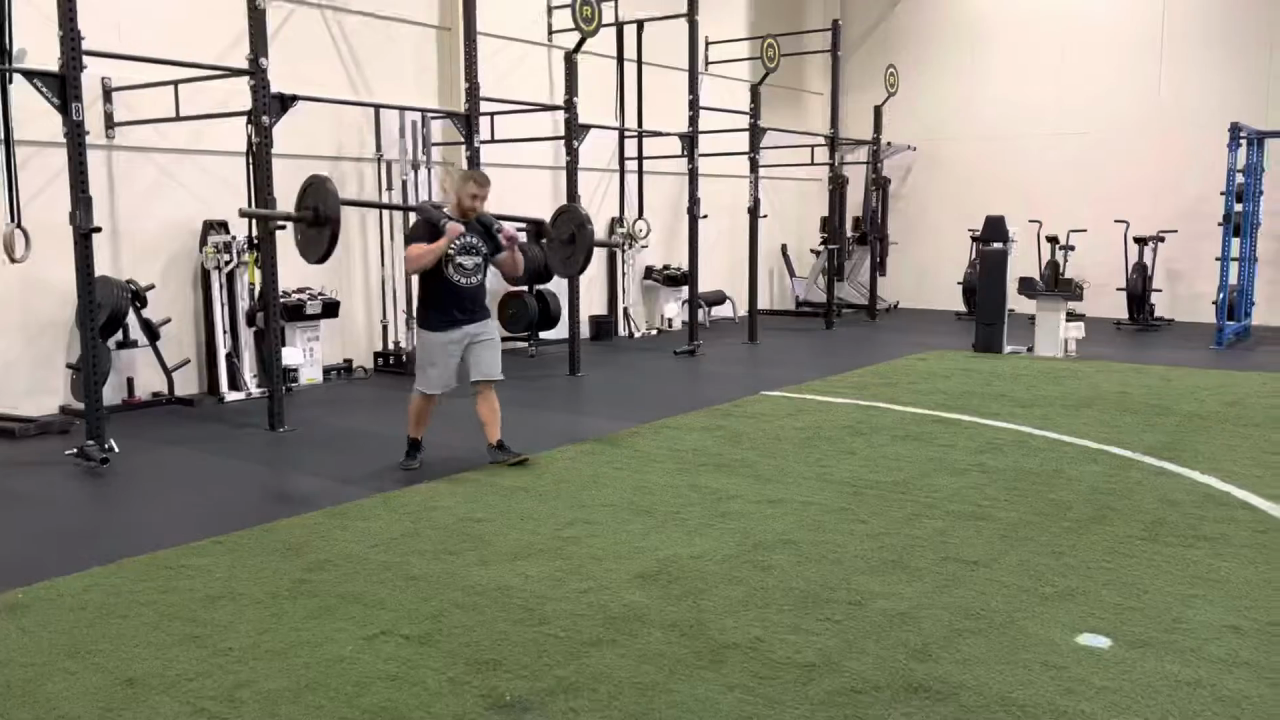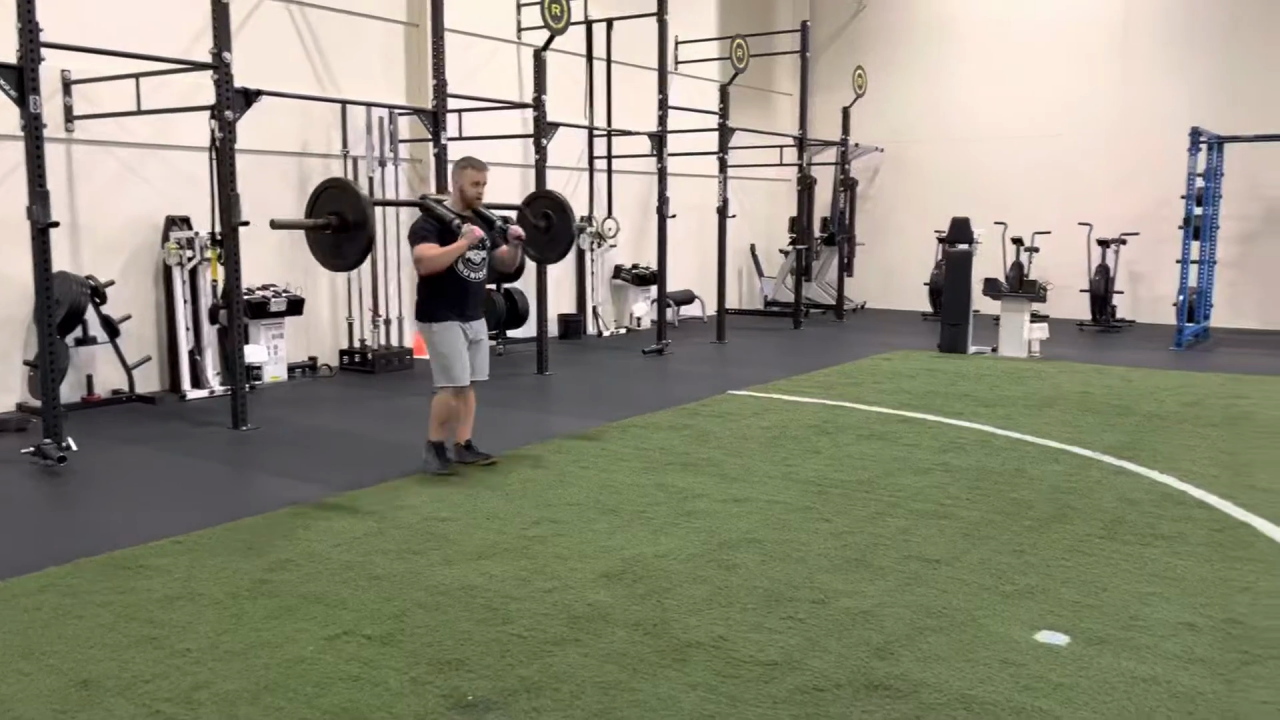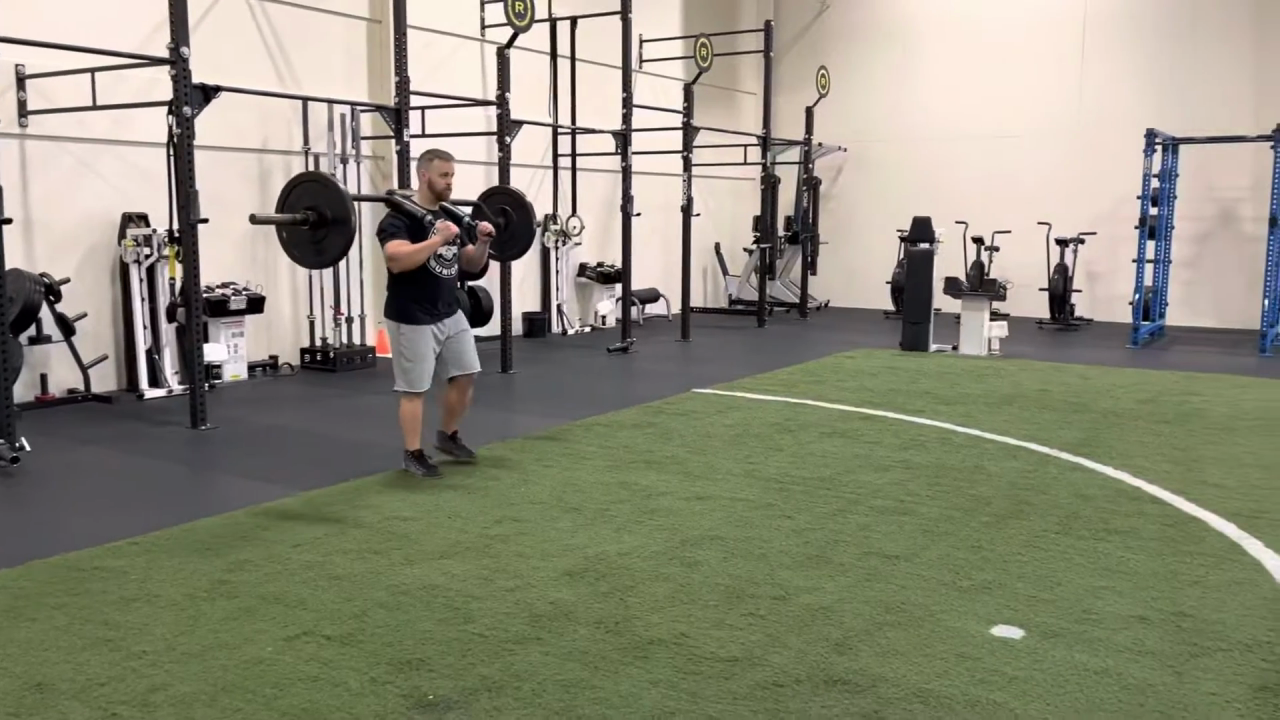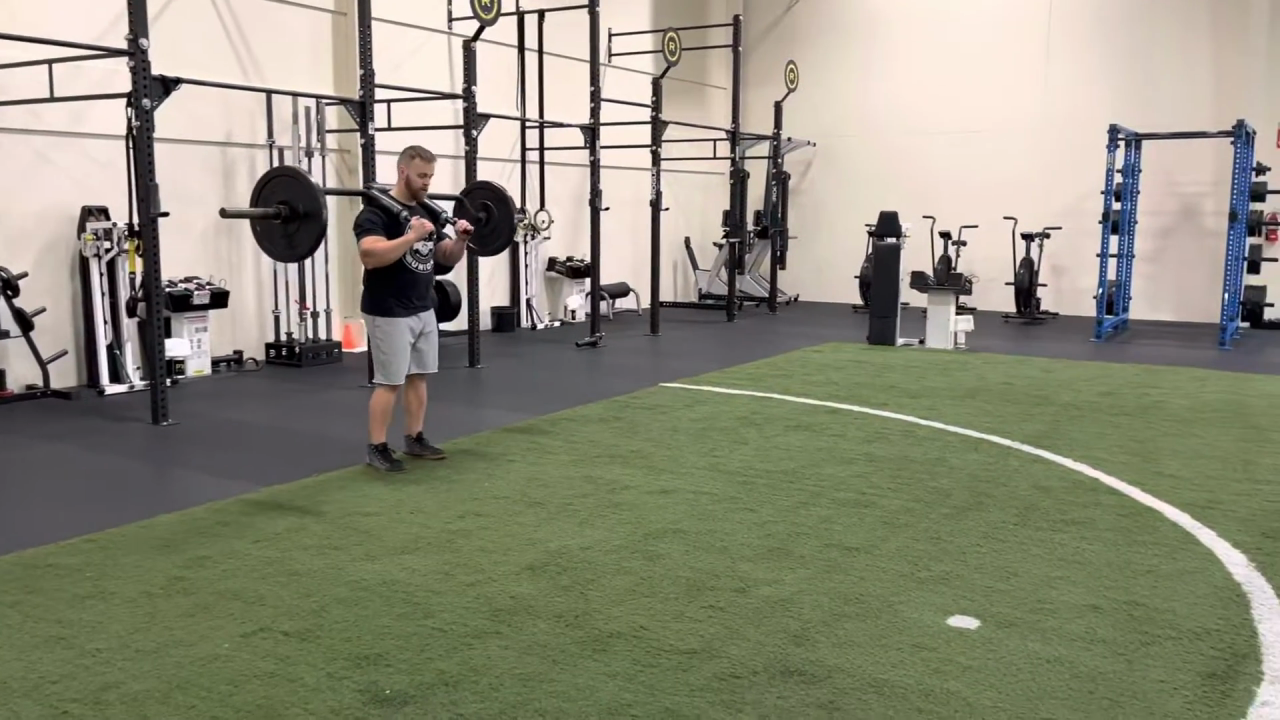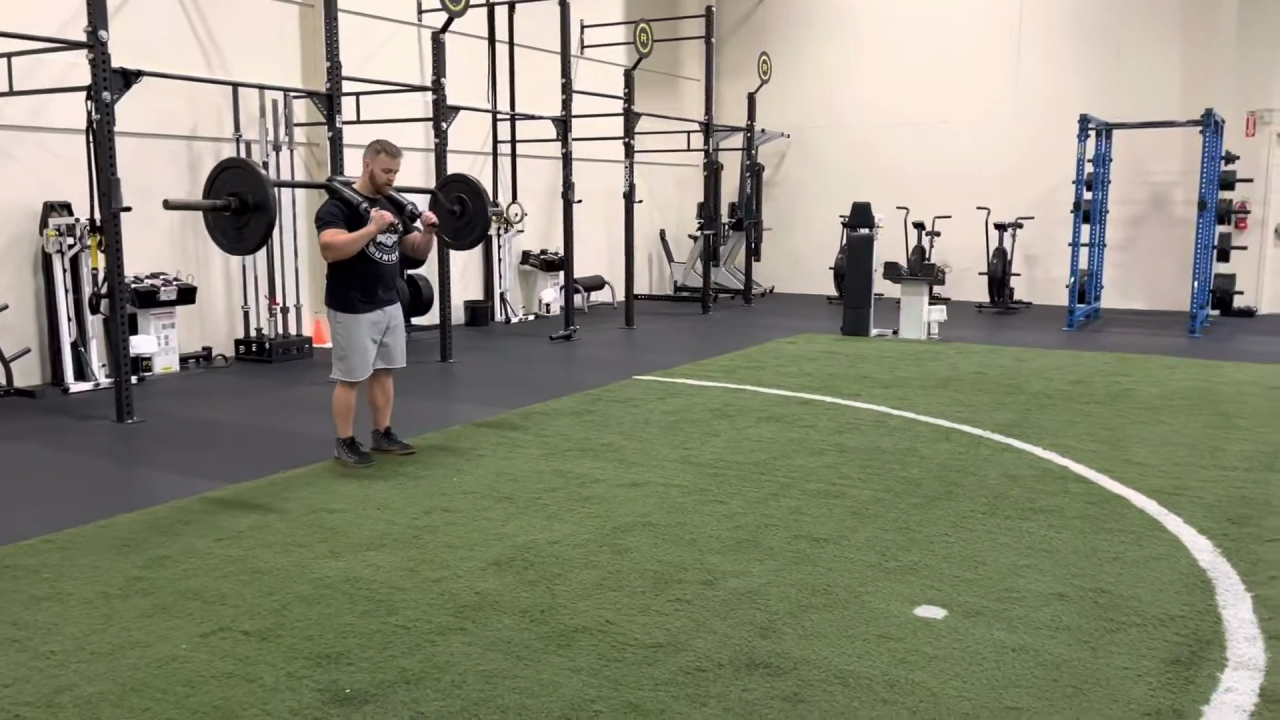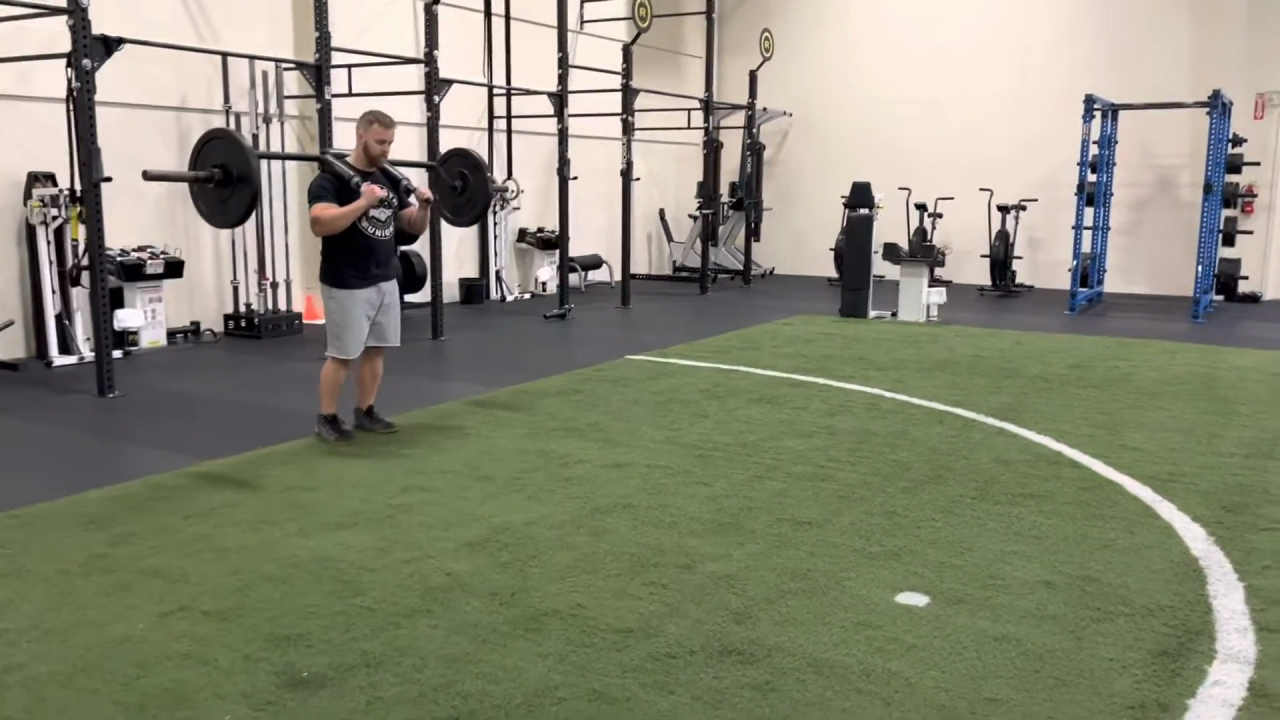
dt=0.5s
person 1, frame 1
left shoulder: (486, 228)
right shoulder: (428, 224)
left elbow: (514, 272)
right elbow: (412, 264)
left wrist: (512, 246)
right wrist: (447, 239)
left hip: (480, 322)
right hip: (438, 326)
left knee: (486, 383)
right knee: (428, 390)
left ankle: (496, 446)
right ankle: (414, 445)
person 1, frame 2
left shoulder: (482, 222)
right shoulder: (431, 222)
left elbow: (506, 265)
right elbow: (424, 263)
left wrist: (515, 244)
right wrist: (464, 242)
left hip: (474, 317)
right hip: (440, 318)
left knee: (468, 384)
right knee: (454, 384)
left ankle: (463, 445)
right ankle: (435, 446)
person 1, frame 3
left shoulder: (450, 218)
right shoulder: (400, 218)
left elbow: (473, 264)
right elbow: (397, 260)
left wrist: (483, 242)
right wrist: (439, 238)
left hip: (450, 314)
right hip: (413, 319)
left knee: (465, 376)
right knee: (414, 389)
left ankle: (448, 436)
right ankle: (413, 454)
person 1, frame 4
left shoulder: (425, 212)
right shoulder: (376, 213)
left elbow: (448, 257)
right elbow: (371, 256)
left wrist: (461, 239)
right wrist: (413, 236)
left hip: (423, 309)
right hip: (389, 313)
left knee: (417, 376)
right knee: (390, 381)
left ankle: (415, 439)
right ankle: (377, 447)
person 1, frame 5
left shoulder: (393, 206)
right shoulder: (339, 205)
left elbow: (418, 251)
right elbow: (330, 249)
left wrist: (428, 231)
right wrist: (372, 228)
left hip: (390, 304)
right hip: (353, 308)
left knee: (384, 371)
right knee: (350, 378)
left ankle: (383, 434)
right ankle: (344, 442)
person 1, frame 6
left shoulder: (388, 180)
right shoulder: (332, 179)
left elbow: (415, 226)
right elbow: (319, 224)
left wrist: (423, 206)
right wrist: (363, 202)
left hip: (385, 280)
right hip: (347, 284)
left knee: (375, 350)
right knee: (343, 355)
left ankle: (365, 412)
right ankle: (327, 418)
